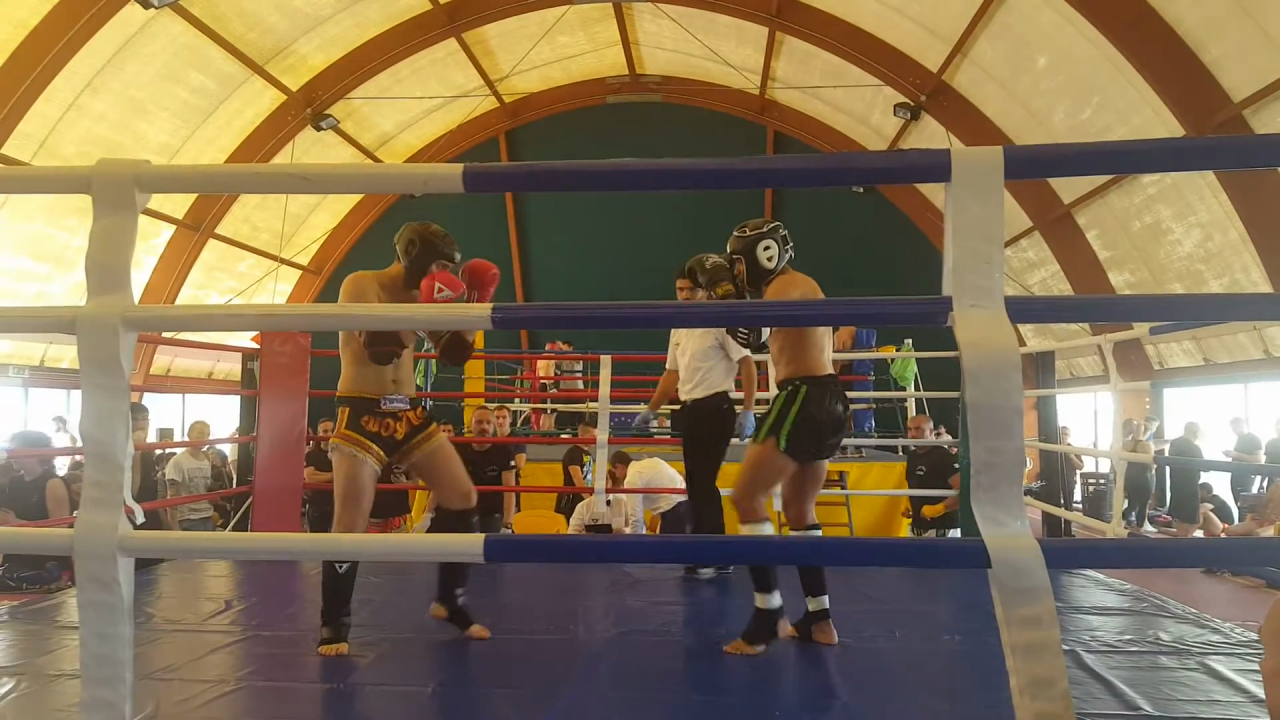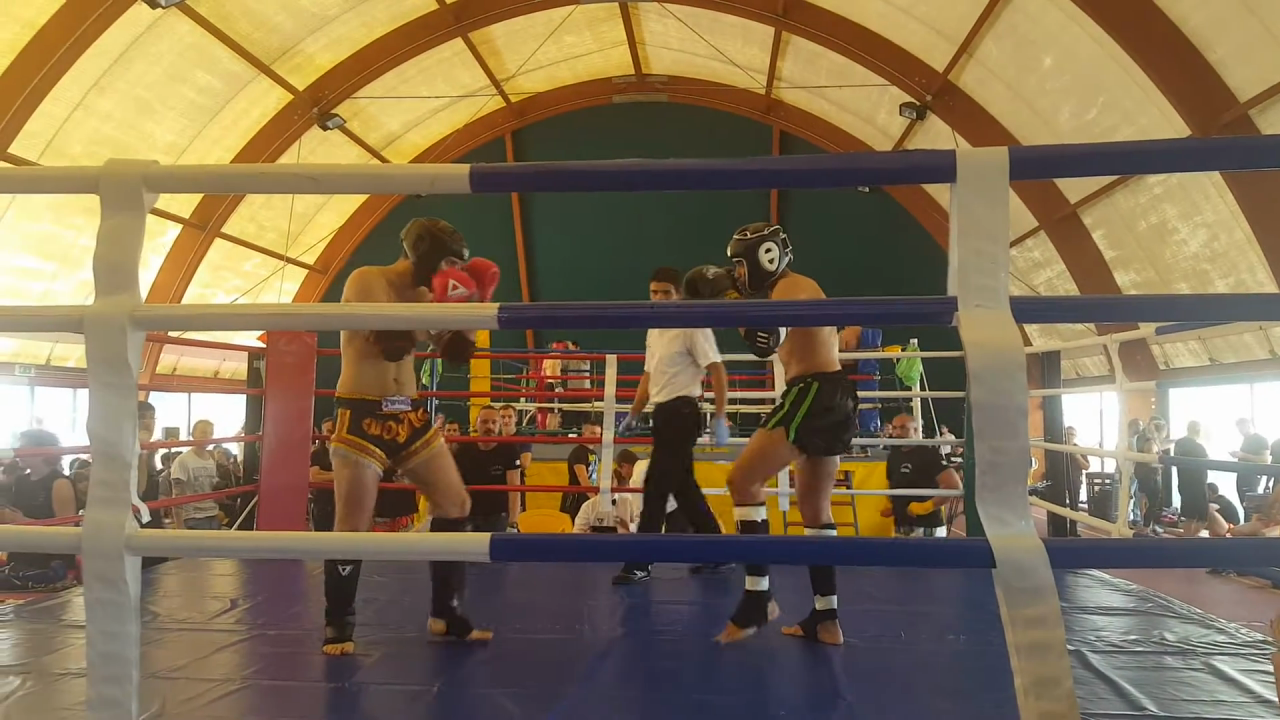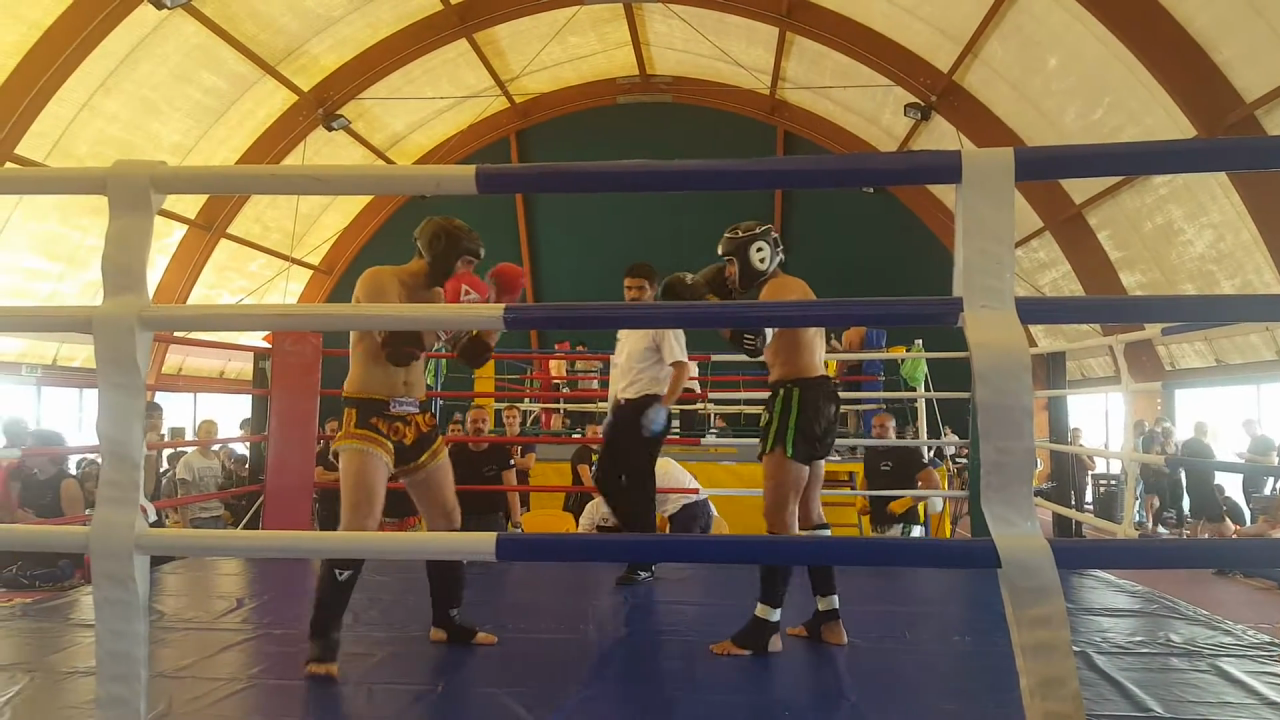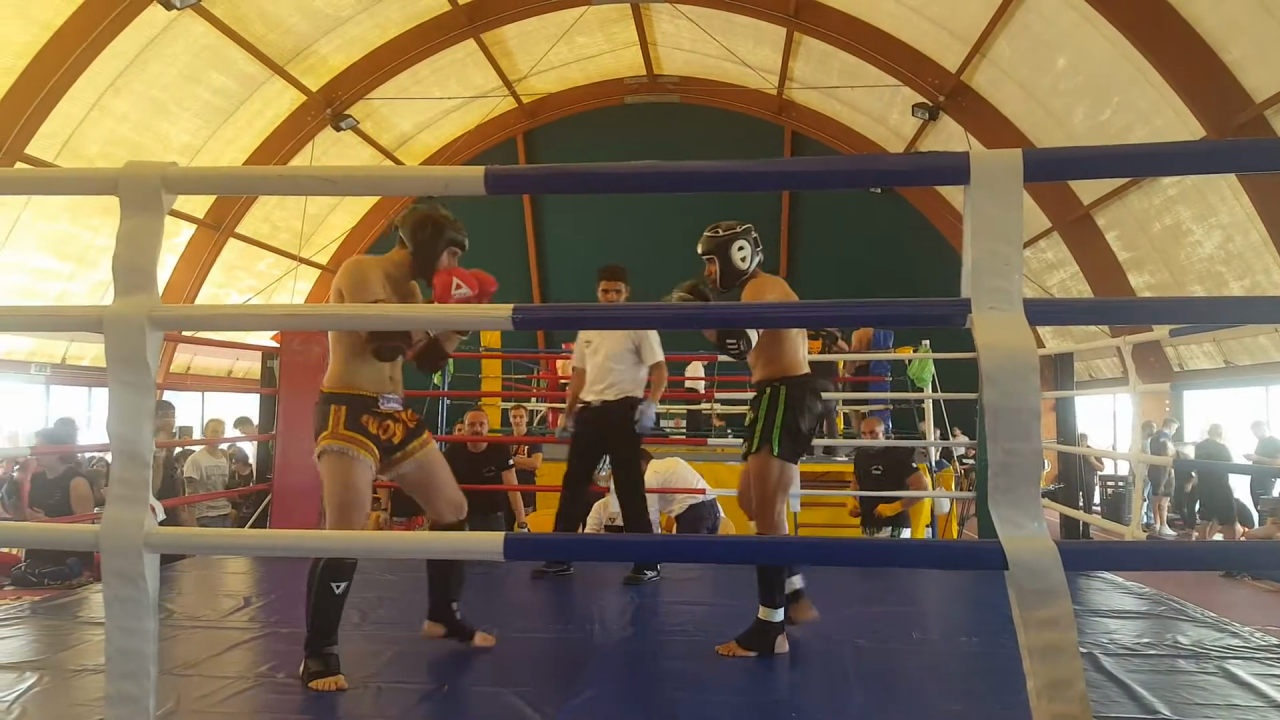
dt=0.3s
person 1, frame 1
left shoulder: (424, 295)
right shoulder: (359, 285)
left elbow: (456, 353)
right elbow: (380, 349)
left wrist: (478, 304)
right wrist: (427, 310)
left hip: (409, 413)
right hip: (361, 416)
left knee: (462, 497)
right knee: (350, 526)
left ankle: (450, 600)
right ankle: (334, 625)
person 1, frame 2
left shoulder: (423, 295)
right shoulder: (366, 281)
left elbow: (456, 353)
right elbow: (391, 346)
left wrist: (477, 304)
right wrist: (440, 308)
left hip: (410, 415)
right hip: (361, 417)
left knee: (455, 508)
right knee: (352, 527)
left ankle: (445, 613)
right ankle: (339, 625)
person 1, frame 3
left shoulder: (438, 295)
right shoulder: (378, 280)
left elbow: (474, 355)
right elbow: (398, 350)
left hip: (417, 418)
right hip: (368, 416)
left knee: (448, 521)
right knee: (360, 528)
left ankle: (446, 621)
right ankle: (321, 642)
person 1, frame 4
left shoulder: (410, 289)
right shoulder: (360, 270)
left elbow: (427, 360)
right elbow: (383, 345)
right wrist: (439, 307)
left hip: (395, 414)
right hip: (349, 414)
left knee: (452, 508)
right knee: (345, 536)
left ankle: (445, 616)
right ankle: (318, 656)
person 2, frame 1
left shoulder: (787, 285)
right shoulder: (797, 286)
left elbow: (750, 334)
right elbow: (770, 335)
left wrist: (719, 289)
right wrist: (733, 290)
left hip: (806, 399)
right hip: (820, 400)
left knee: (747, 497)
right knee: (799, 510)
left ankle: (768, 612)
right ankle: (818, 619)
person 2, frame 2
left shoulder: (791, 288)
right shoulder: (796, 289)
left elbow: (765, 341)
right elbow: (778, 342)
left wrist: (725, 297)
right wrist: (733, 297)
left hip: (816, 395)
right hip: (828, 398)
left knee: (743, 479)
right knee: (814, 507)
left ankle: (758, 597)
right ankle: (825, 619)
person 2, frame 3
left shoulder: (780, 288)
right shoulder: (787, 289)
left elbow: (752, 342)
right elbow: (764, 343)
left wrist: (707, 302)
right wrist: (722, 301)
left hip: (799, 400)
right hip: (813, 399)
left knee: (779, 514)
right knee: (806, 509)
left ankle: (765, 627)
right ankle: (828, 619)
person 2, frame 4
left shoulder: (761, 288)
right shoulder: (765, 289)
left elbow: (737, 346)
right elbow: (746, 345)
right wrist: (706, 310)
left hip: (784, 398)
right hip: (790, 398)
left knee: (767, 510)
right knee: (751, 498)
left ankle: (770, 630)
right ankle: (793, 597)
person 3, frame 1
right shoulder: (678, 329)
left elbow: (748, 365)
right elbow: (672, 374)
left wrist: (747, 411)
right wrist: (650, 410)
left hip: (716, 409)
right hip: (689, 410)
left knee: (702, 482)
right knee: (698, 484)
person 3, frame 2
left shoulder: (692, 327)
right shoulder: (654, 330)
left elbow: (717, 372)
left wrist: (720, 417)
right wrist: (633, 414)
left hip: (682, 411)
right hip: (664, 413)
left knee: (656, 485)
right knee: (683, 487)
left ankle: (641, 563)
person 3, frame 3
left shoulder: (663, 324)
right shoulder: (625, 326)
left elbow: (681, 369)
left wrist: (662, 407)
right wrist: (611, 413)
left hip: (647, 410)
right hip: (625, 410)
left knee: (639, 486)
right knee: (604, 479)
left ankle: (642, 563)
right ankle: (640, 537)
person 3, frame 4
left shoulder: (639, 326)
right shoulder: (588, 328)
left elbow: (658, 369)
left wrist: (649, 404)
right wrist: (568, 414)
left hip: (622, 412)
right hip: (590, 412)
left knee: (630, 489)
right knee: (574, 484)
left ankle: (647, 563)
right ankle: (561, 557)
